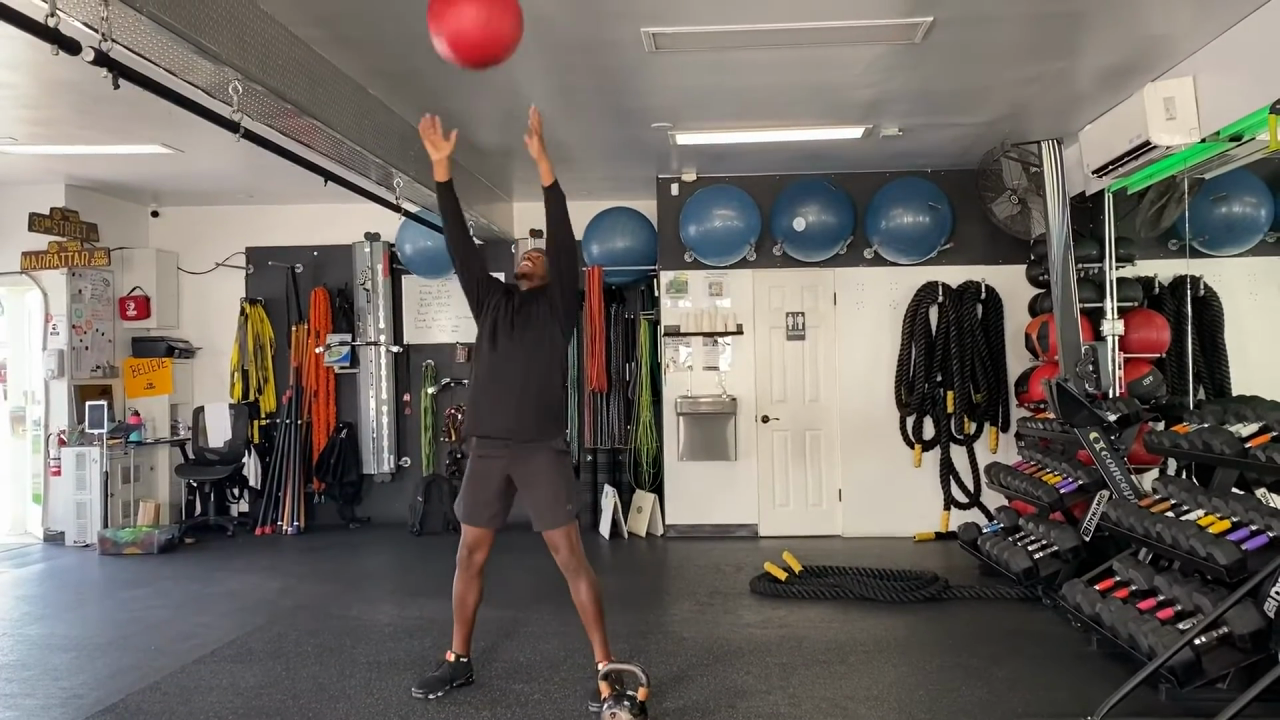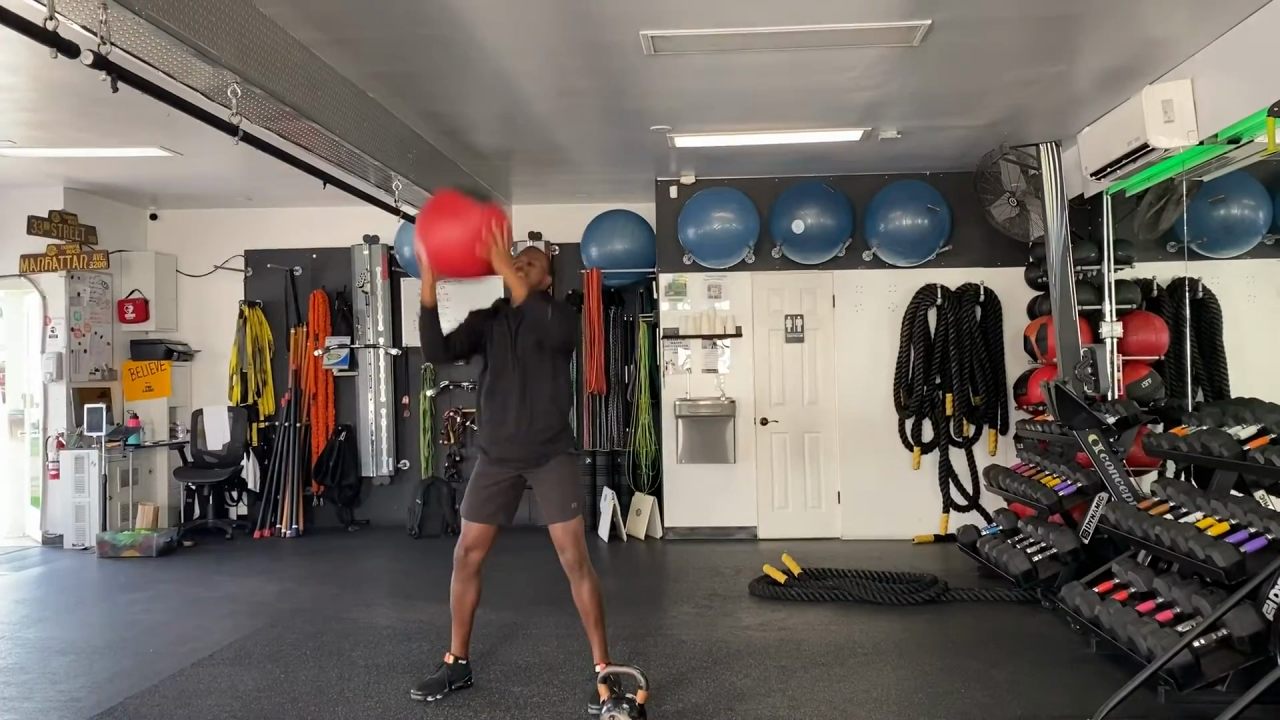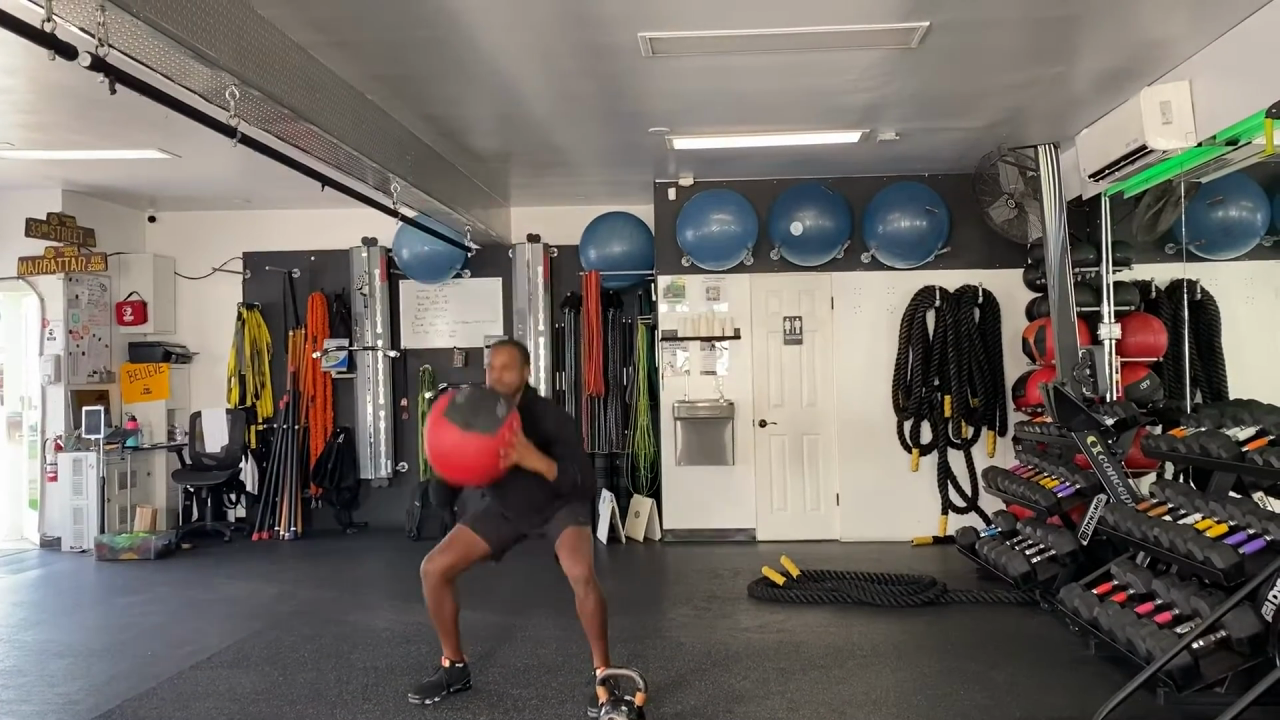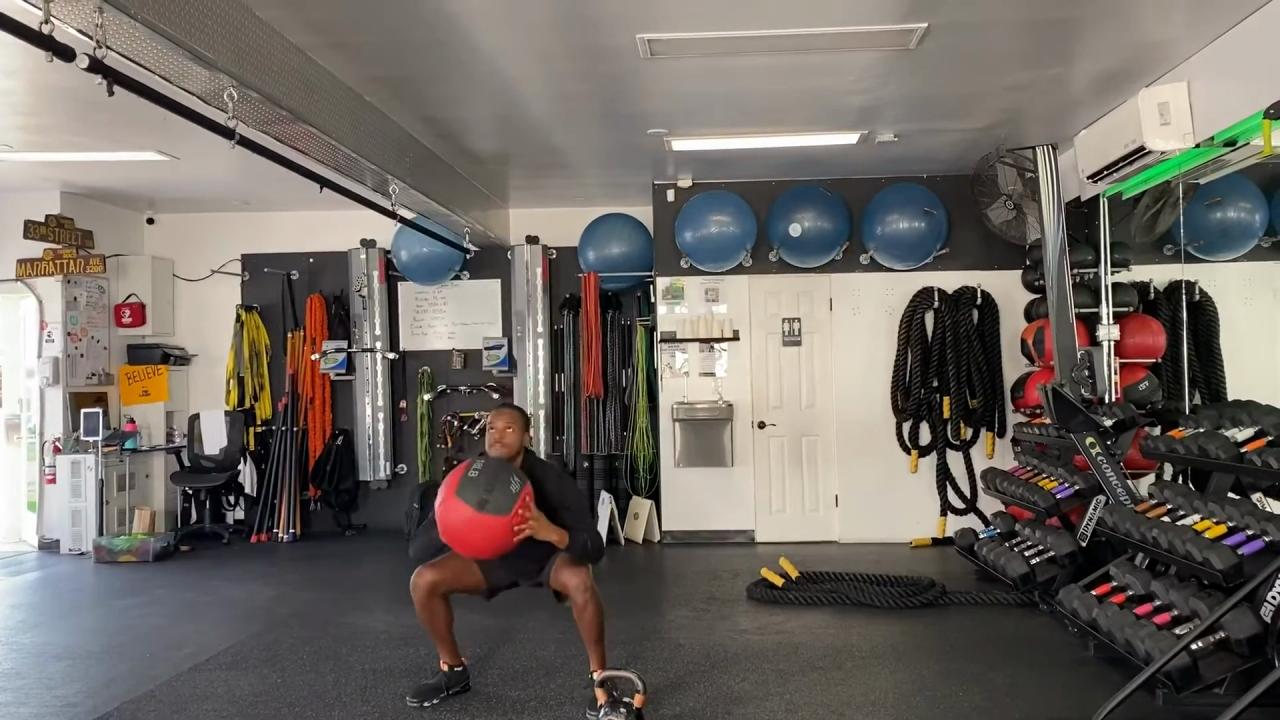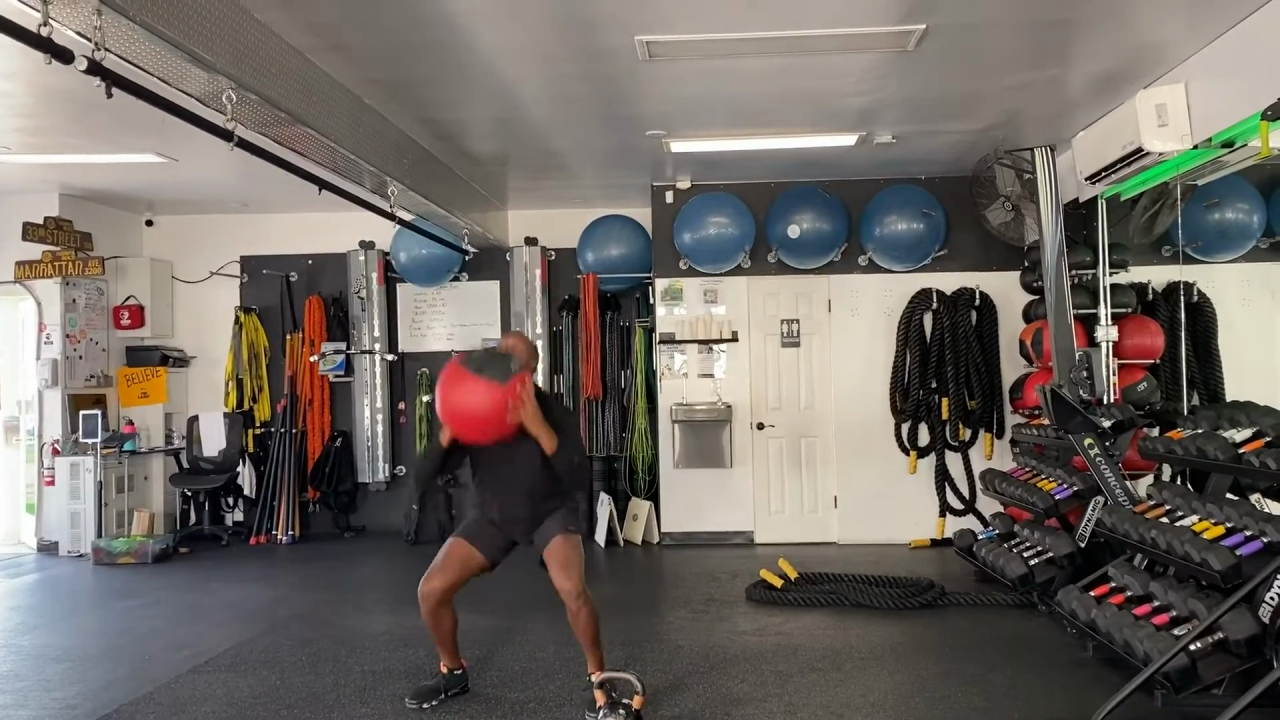
dt=0.3s
person 1, frame 1
left shoulder: (559, 305)
right shoulder: (490, 300)
left elbow: (564, 238)
right elbow: (459, 242)
left wrist: (541, 159)
right wrist: (442, 167)
left hip: (541, 447)
right hip: (488, 448)
left knee: (570, 560)
right knee: (470, 557)
left ankle: (605, 667)
right ankle: (458, 660)
person 1, frame 2
left shoulder: (556, 313)
right shoulder: (488, 319)
left elbow: (551, 331)
right elbow: (436, 353)
left wrist: (509, 272)
right wrist: (428, 288)
left hip: (551, 456)
right hip: (496, 456)
left knee: (575, 563)
right knee: (467, 559)
left ankle: (604, 672)
right ankle: (457, 664)
person 1, frame 3
left shoulder: (551, 418)
left elbow: (584, 486)
left wrist: (533, 459)
left hip: (559, 506)
right hip: (503, 508)
left knee: (581, 574)
right knee: (433, 568)
left ankle: (602, 675)
right ankle: (454, 665)
person 1, frame 4
left shoulder: (551, 482)
left elbow: (593, 549)
left wrist: (550, 532)
left hip: (551, 555)
right hip: (496, 558)
left knee: (579, 584)
right knee: (423, 581)
right ankle: (452, 669)
person 1, frame 5
left shoulder: (551, 411)
left elbow: (580, 478)
right elbow: (422, 480)
left wrist: (540, 428)
right wrist: (446, 437)
left hip: (551, 512)
right hip: (492, 517)
left knee: (572, 589)
right knee: (431, 590)
left ankle: (600, 679)
right ankle: (452, 671)
